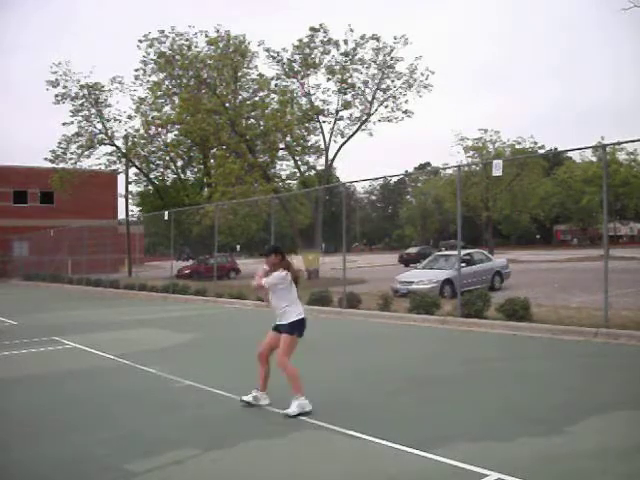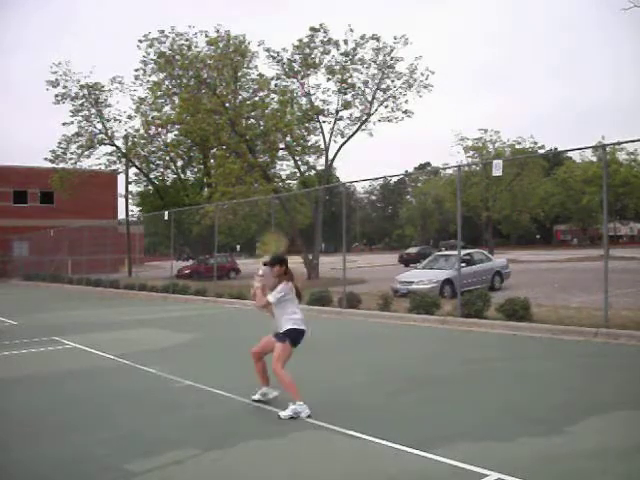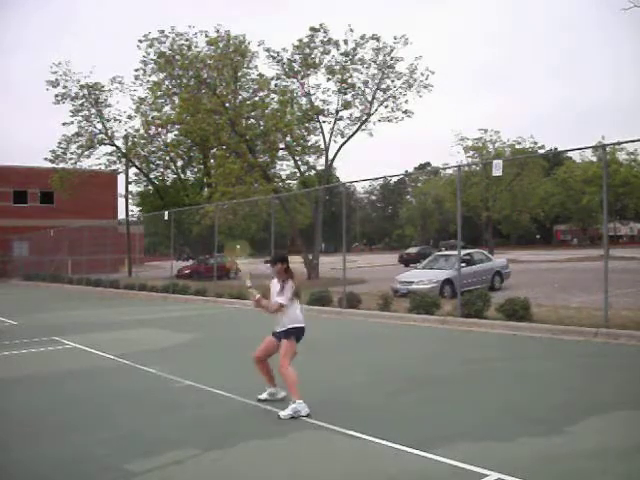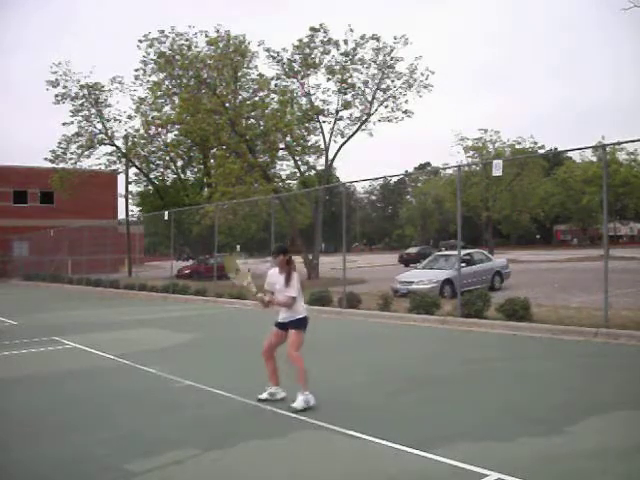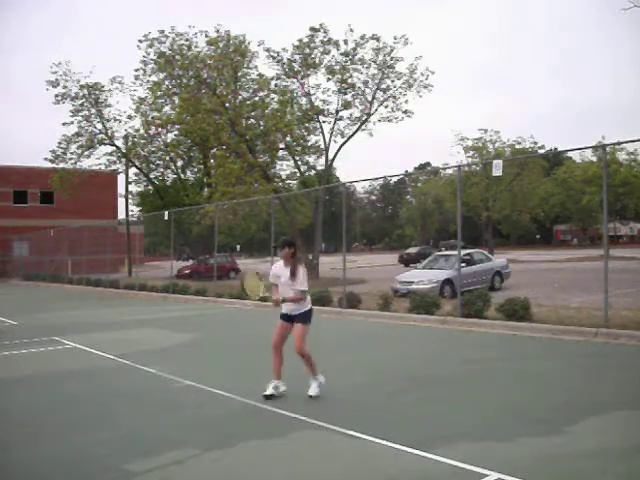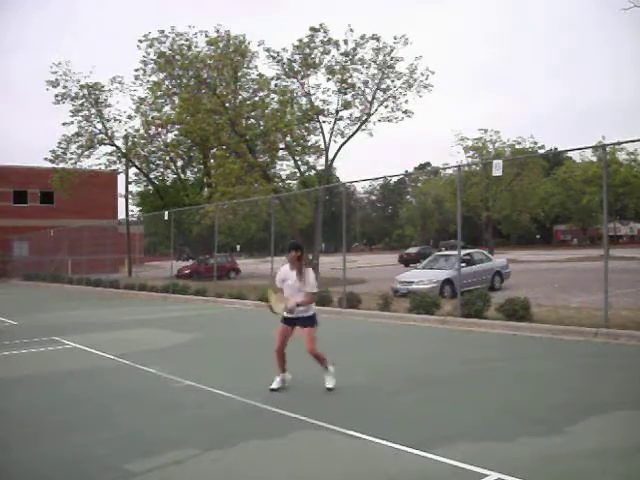
dt=0.1s
person 1, frame 1
left shoulder: (281, 275)
right shoulder: (274, 275)
left elbow: (257, 284)
right elbow: (265, 291)
left wrist: (261, 273)
left hip: (294, 321)
right hip: (282, 321)
left knee: (282, 360)
right knee: (263, 353)
left ankle: (301, 401)
right ankle: (259, 394)
person 1, frame 2
left shoulder: (285, 286)
right shoulder: (277, 285)
left elbow: (262, 304)
right elbow: (272, 310)
left wrist: (258, 289)
right wrist: (258, 291)
left hip: (293, 330)
right hip: (284, 329)
left knee: (277, 367)
right knee: (255, 353)
left ankle: (299, 406)
right ankle: (266, 389)
person 1, frame 3
left shoulder: (288, 285)
right shoulder: (274, 283)
left elbow: (275, 309)
right elbow: (270, 306)
left wrist: (260, 302)
right wrist: (259, 302)
left hip: (293, 328)
right hip: (281, 328)
left knee: (284, 365)
right knee: (258, 357)
left ankle: (298, 405)
right ankle: (274, 390)
person 1, frame 4
left shoulder: (292, 276)
right shoulder: (272, 273)
left elbow: (289, 303)
right elbow: (270, 295)
left wrist: (270, 300)
right wrist: (266, 300)
left hip: (297, 318)
right hip: (283, 319)
left knee: (293, 354)
right knee: (267, 349)
left ankle: (305, 395)
right ankle: (275, 389)
person 1, frame 5
left shoulder: (300, 270)
right shoulder: (276, 267)
left elbow: (302, 296)
right elbow: (274, 286)
left wrist: (283, 299)
right wrist: (276, 296)
left hip: (302, 311)
right hip: (285, 311)
left knee: (299, 348)
right knee: (276, 345)
left ankle: (316, 378)
right ankle: (278, 384)
person 1, frame 6
left shoulder: (308, 273)
right shoulder: (283, 271)
left elbow: (312, 298)
right elbow: (281, 292)
left wrist: (296, 304)
right wrist: (286, 303)
left hip: (306, 315)
right hip: (289, 315)
left knee: (311, 350)
right knee: (279, 348)
left ankle: (328, 369)
right ankle: (283, 376)
